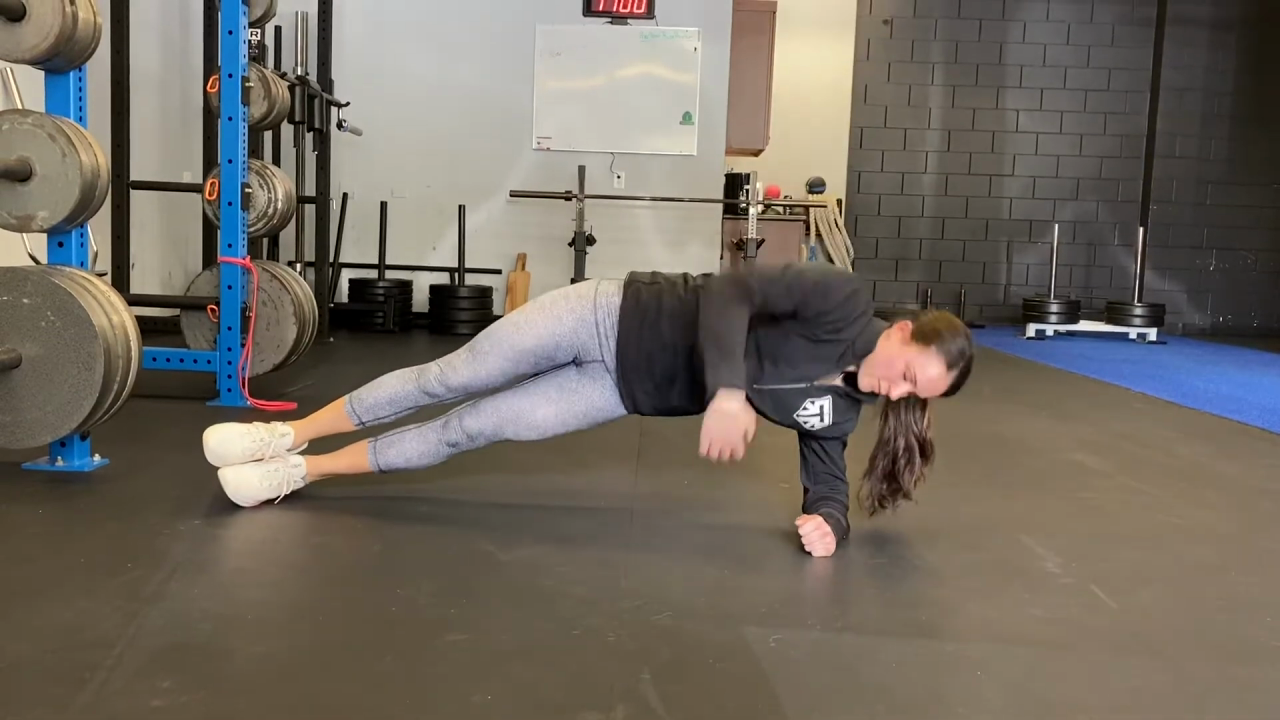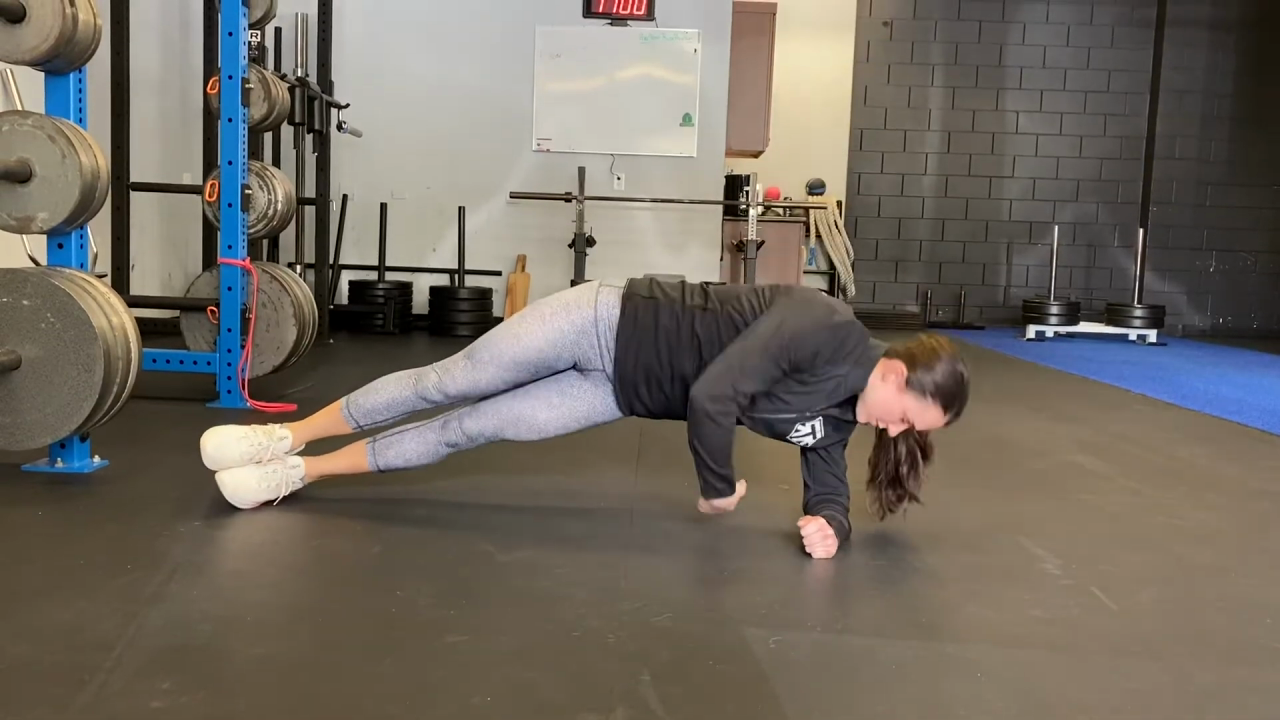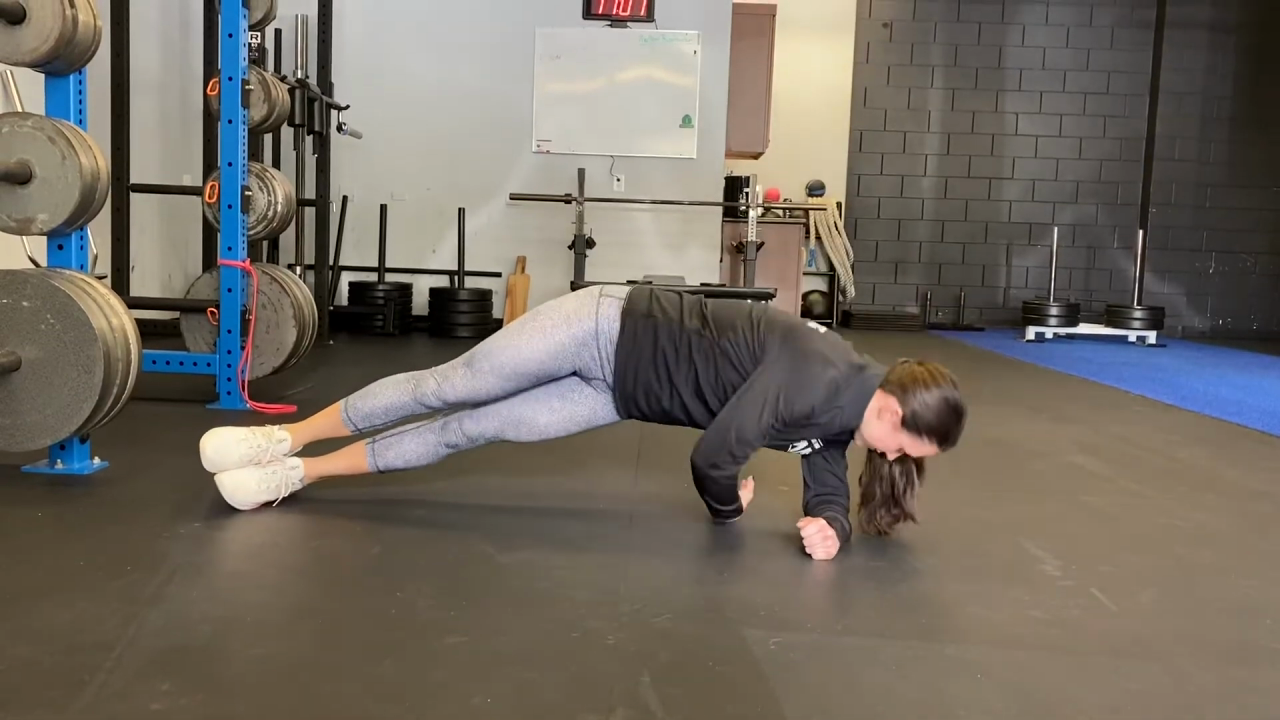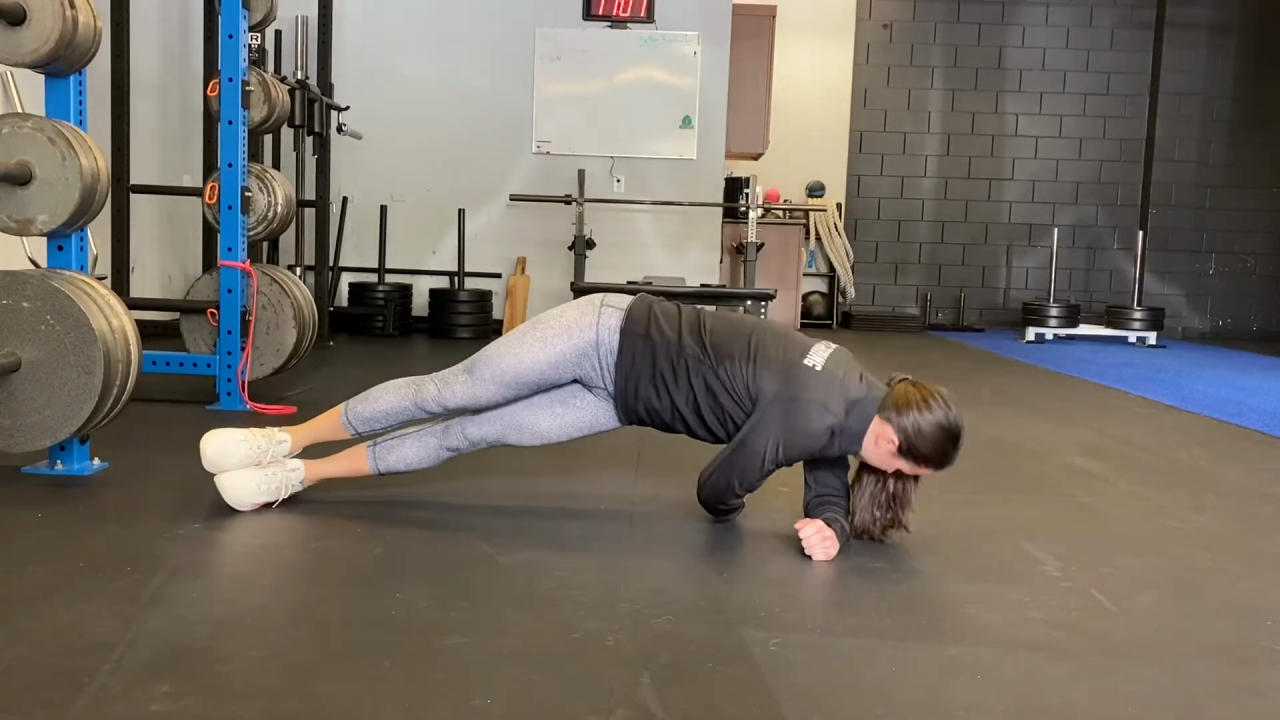
dt=0.2s
person 1, frame 1
left shoulder: (837, 407)
right shoulder: (839, 298)
left elbow: (824, 474)
right elbow: (726, 297)
left wrist: (824, 519)
right wrist: (727, 392)
left hip: (626, 391)
right hip: (614, 316)
left knee: (470, 430)
right knee: (447, 380)
left ankle: (301, 473)
right ankle: (287, 434)
person 1, frame 2
left shoulder: (833, 415)
right shoulder: (827, 329)
left elbow: (825, 477)
right elbow: (712, 394)
left wrist: (828, 523)
right wrist: (719, 492)
left hip: (619, 393)
right hip: (609, 321)
left knee: (469, 428)
right knee: (445, 382)
left ankle: (298, 473)
right ankle: (284, 437)
person 1, frame 3
left shoulder: (838, 415)
right shoulder: (819, 374)
left elbow: (824, 477)
right elbow: (712, 461)
left wrist: (828, 525)
right wrist: (729, 509)
left hip: (616, 396)
right hip: (609, 328)
left knee: (468, 431)
right knee: (445, 388)
left ankle: (297, 475)
right ankle: (283, 438)
person 1, frame 4
left shoulder: (850, 401)
right shoulder: (814, 409)
left elbow: (827, 478)
right elbow: (719, 493)
left wrist: (830, 526)
right wrist: (732, 513)
left hip: (616, 402)
right hip: (611, 337)
left knee: (467, 434)
right knee: (445, 393)
left ankle: (299, 475)
right ankle: (284, 439)
